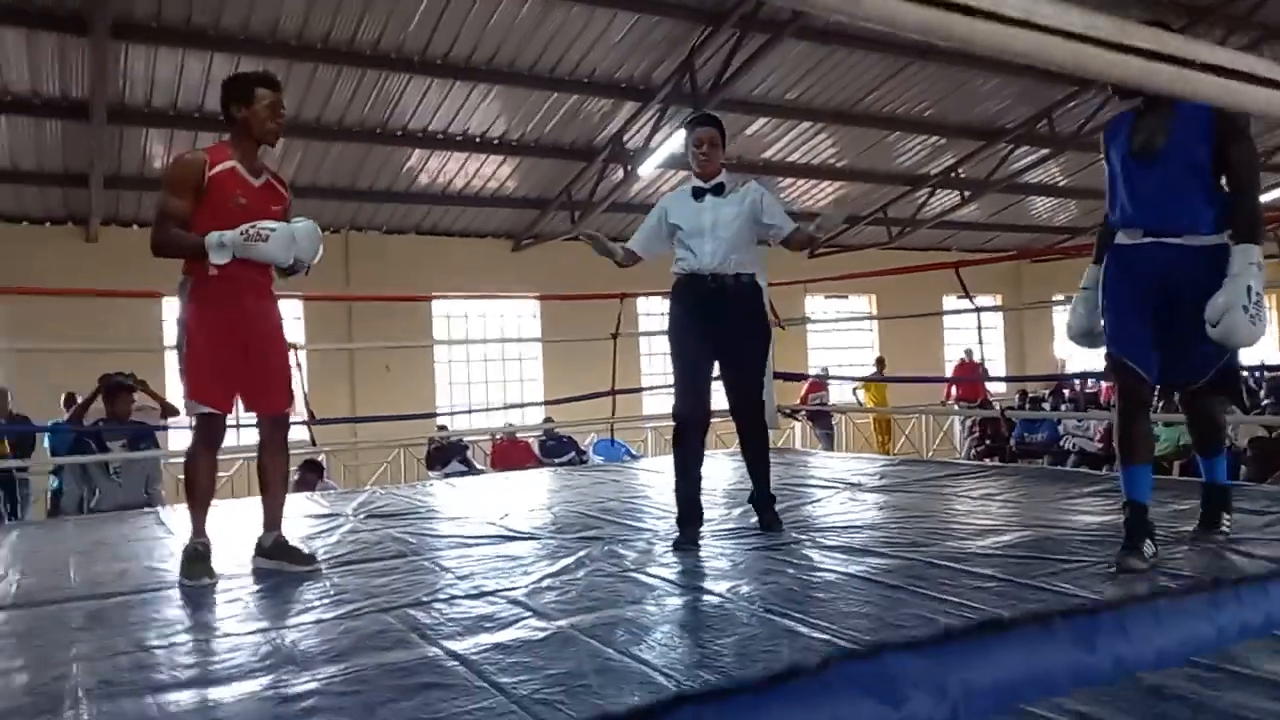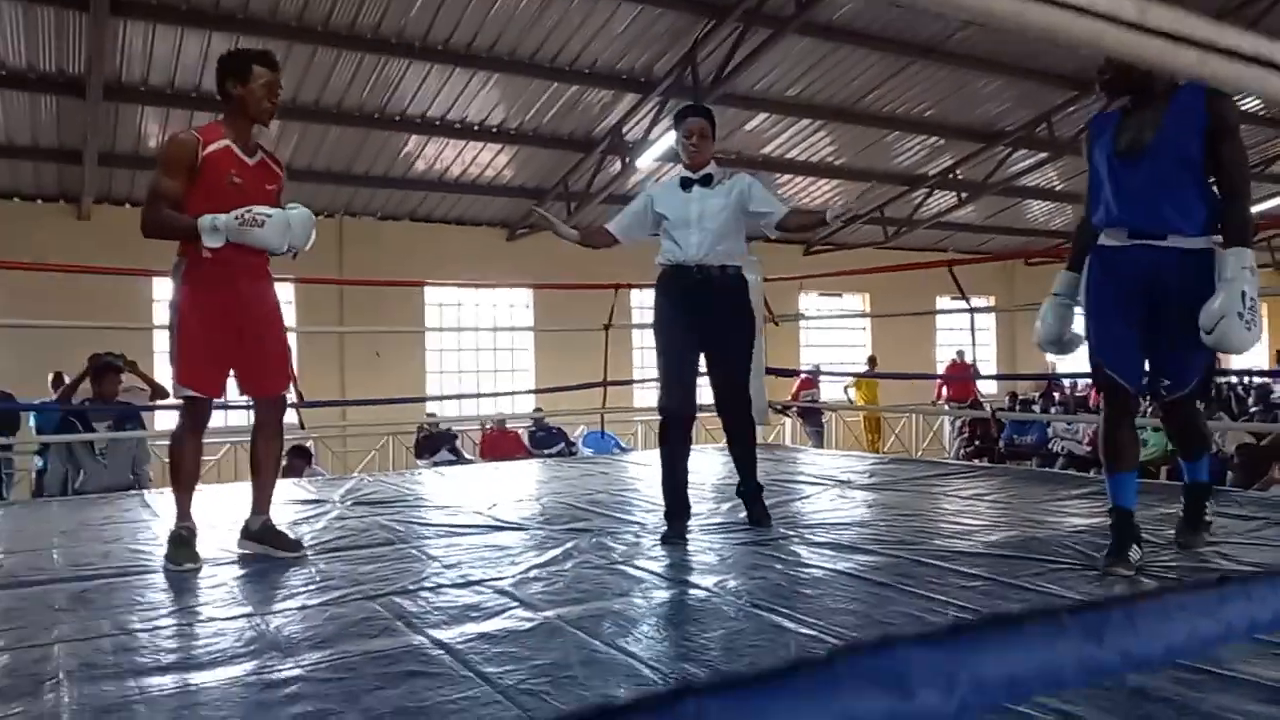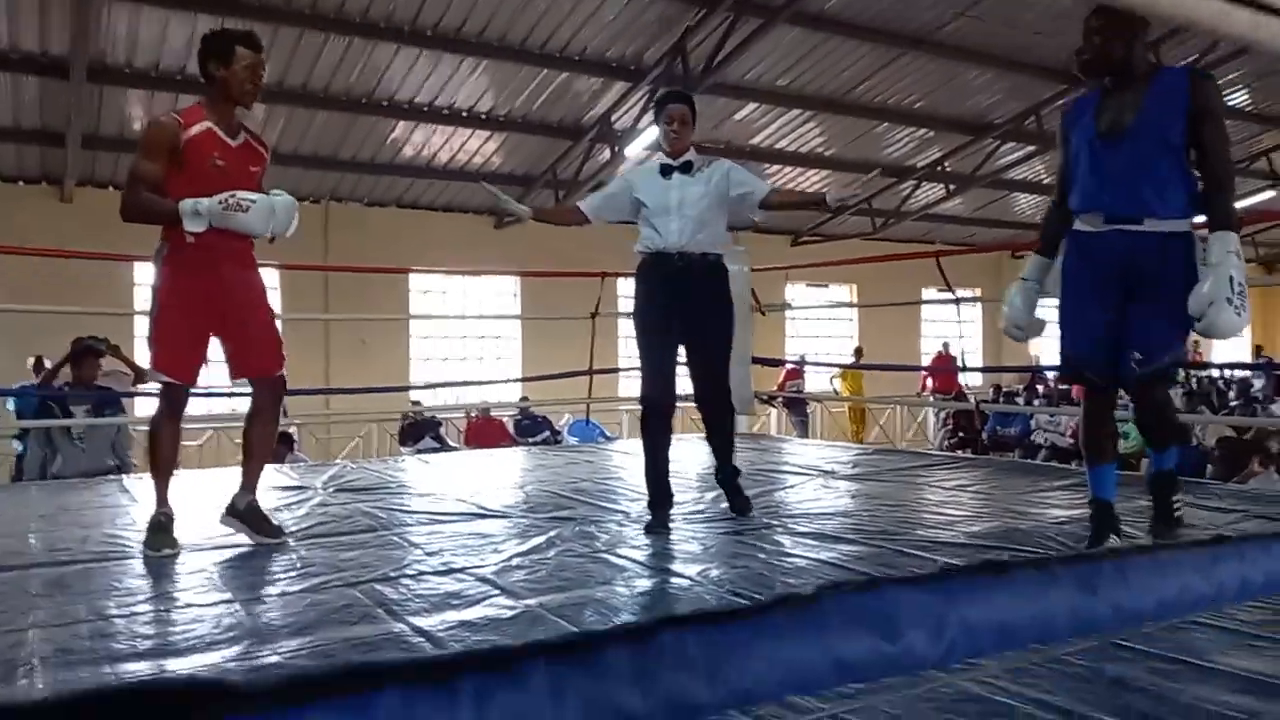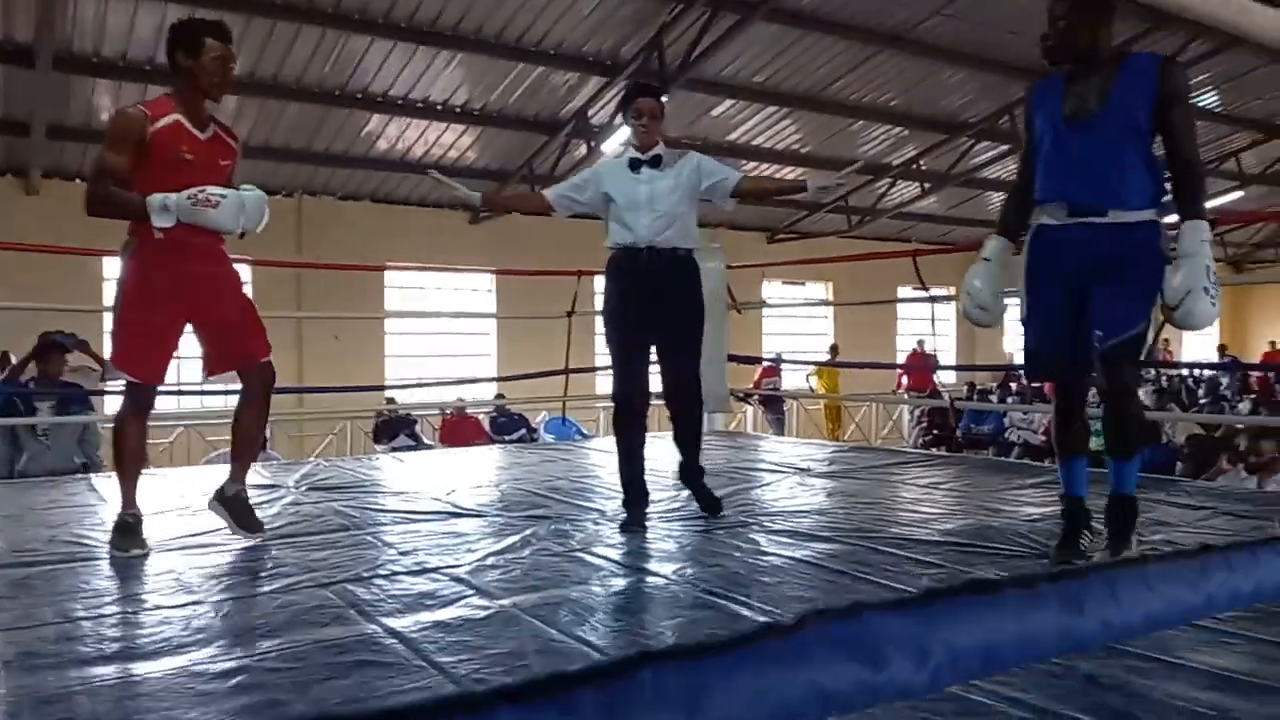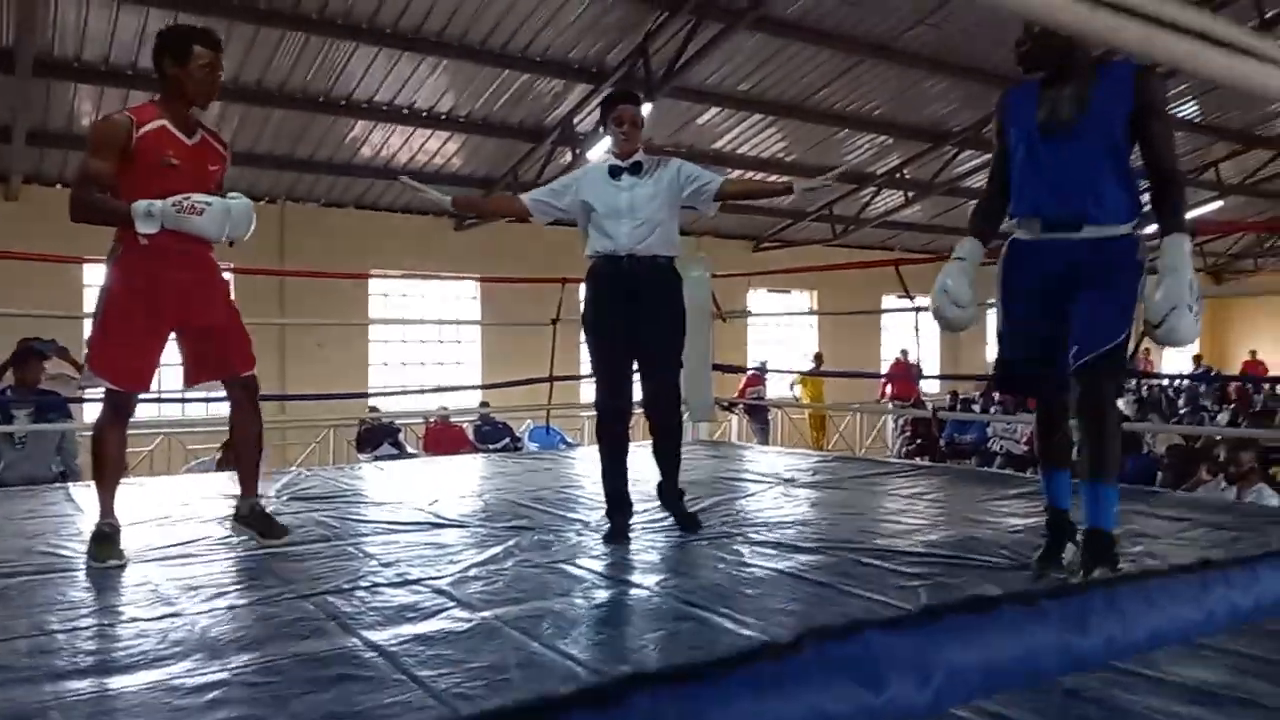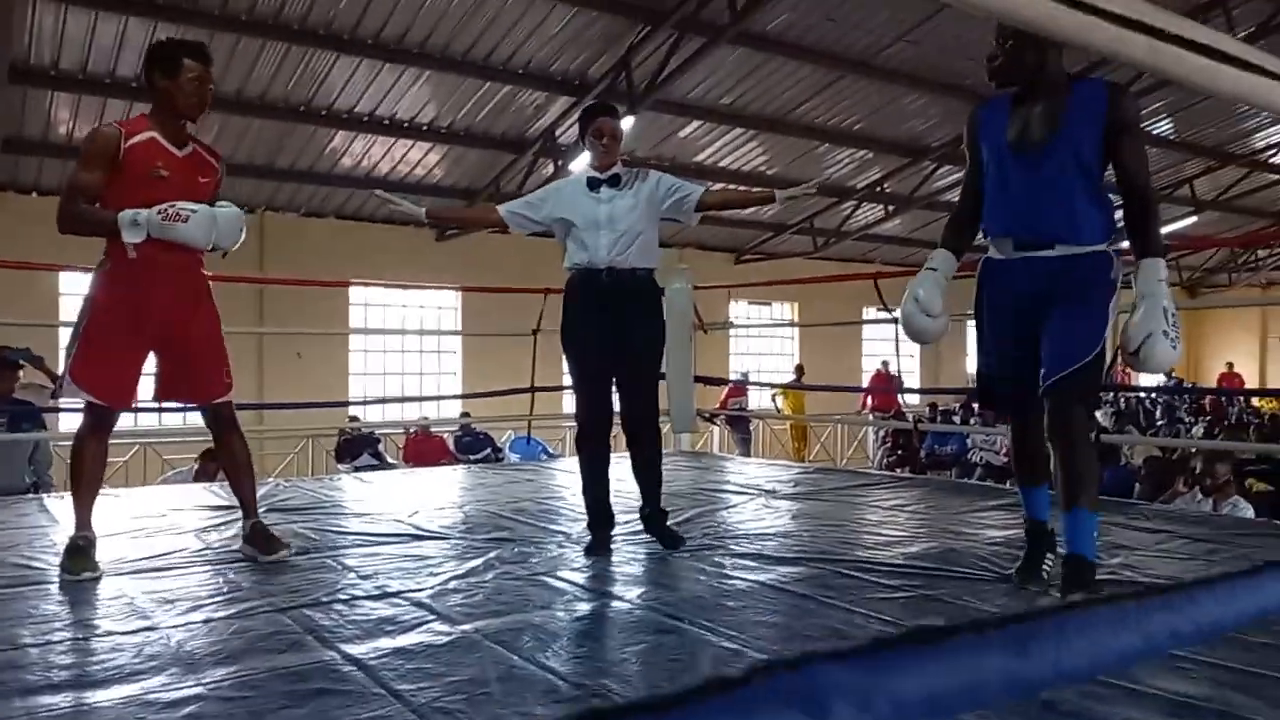
dt=0.1s
person 1, frame 1
left shoulder: (1216, 115)
right shoulder: (1116, 130)
left elbow: (1245, 194)
left wrist: (1244, 267)
right wrist: (1092, 281)
left hip: (1197, 261)
right hip: (1131, 265)
left knee: (1199, 391)
right knee: (1132, 390)
left ankle: (1217, 497)
right ankle: (1137, 522)
person 1, frame 2
left shoulder: (1207, 107)
right shoulder: (1101, 129)
left elbow: (1236, 195)
left wrist: (1237, 272)
right wrist: (1065, 288)
left hip: (1184, 264)
right hip: (1114, 267)
left knee: (1176, 400)
right knee: (1117, 397)
left ankle: (1198, 490)
right ankle: (1123, 528)
person 1, frame 3
left shoulder: (1190, 89)
right shoulder: (1078, 111)
left elbow: (1217, 176)
left wrist: (1224, 256)
right wrist: (1035, 270)
left hip: (1163, 249)
right hip: (1090, 250)
left knee: (1148, 385)
right knee: (1096, 388)
left ankle: (1165, 476)
right ankle: (1104, 513)
person 1, frame 4
left shoulder: (1157, 76)
right shoulder: (1043, 95)
left elbow: (1186, 165)
right elbow: (1025, 184)
left wrist: (1195, 247)
right wrist: (993, 255)
left hip: (1128, 240)
right hip: (1055, 244)
left knee: (1115, 375)
right knee: (1067, 385)
left ankle: (1122, 500)
right ankle: (1076, 512)
person 1, frame 5
left shoulder: (1134, 86)
right shoulder: (1015, 103)
left elbow: (1165, 178)
right elbow: (998, 189)
left wrist: (1176, 262)
right wrist: (964, 258)
left hip: (1105, 253)
right hip: (1031, 256)
left knee: (1094, 394)
right knee: (1047, 400)
left ankle: (1101, 544)
right ankle: (1059, 523)
person 1, frame 6
left shoulder: (1107, 103)
right shoulder: (986, 118)
left elbow: (1139, 198)
right elbow: (971, 204)
left wrist: (1153, 285)
right wrist: (937, 269)
left hip: (1078, 272)
right hip: (1006, 274)
left knee: (1067, 415)
right knee: (1023, 419)
left ankle: (1081, 569)
right ankle: (1038, 533)
person 2, frame 1
left shoulder: (277, 188)
right shoulder: (196, 167)
right elbow: (161, 239)
left wrist: (300, 255)
right wrist: (224, 240)
left hip: (261, 308)
right hip: (210, 305)
left knee: (277, 422)
right knee: (210, 425)
left ankle: (271, 538)
right ankle: (198, 542)
person 2, frame 2
left shoulder: (272, 167)
right shoulder: (190, 146)
right elbow: (153, 220)
left wrist: (292, 237)
right wrist: (218, 224)
left hip: (257, 289)
right hip: (204, 287)
left knee: (272, 405)
right knee: (196, 408)
left ankle: (259, 523)
right ankle: (182, 526)
person 2, frame 3
left shoulder: (257, 148)
right shoulder: (171, 130)
right elbow: (132, 205)
left wrist: (273, 221)
right wrist: (201, 209)
left hip: (241, 274)
right hip: (187, 272)
left knee: (272, 385)
right knee: (174, 394)
left ankle: (245, 501)
right ankle: (161, 513)
person 2, frame 4
left shoulder: (227, 140)
right shoulder: (138, 121)
right elbow: (98, 198)
left wrist: (244, 214)
right wrist: (169, 204)
left hip: (212, 267)
right hip: (154, 266)
left knee: (260, 374)
right knee: (141, 390)
left ankle: (234, 489)
right ankle: (128, 513)
person 2, frame 5
left shoulder: (215, 148)
right shoulder: (123, 128)
right elbow: (81, 204)
left wrist: (234, 222)
right wrist: (151, 210)
left hip: (201, 277)
right hip: (138, 275)
left knee: (244, 389)
right knee: (119, 400)
left ankle: (250, 505)
right ankle: (106, 523)
person 2, frame 6
left shoulder: (209, 162)
right shoulder: (113, 140)
right elbow: (70, 215)
left wrist: (225, 231)
right wrist: (138, 219)
left hip: (188, 291)
right hip: (125, 288)
left knee: (221, 413)
right knee: (101, 412)
left ankle: (252, 524)
right ankle: (82, 535)
person 3, frame 1
left shoulder: (751, 193)
right shoulder: (672, 203)
left elbow: (790, 235)
right elbow: (634, 253)
left wrist: (815, 236)
right wrist: (607, 249)
left hip: (740, 300)
right hip: (692, 303)
left knee: (748, 404)
right knee: (690, 409)
left ankle: (763, 499)
right ankle: (689, 520)
person 3, frame 2
left shoulder: (739, 185)
right shoulder: (658, 192)
left elbow: (784, 220)
right elbow: (611, 235)
left wrist: (825, 217)
right wrist: (570, 232)
left hip: (727, 293)
right hip: (677, 295)
left knee: (734, 398)
right knee: (676, 402)
left ankle: (751, 491)
right ankle: (676, 514)
person 3, frame 3
left shoulder: (720, 172)
right shoulder: (638, 179)
left elbow: (770, 197)
right elbow: (582, 212)
left wrist: (825, 199)
right wrist: (530, 213)
left hip: (706, 280)
right hip: (657, 282)
left knee: (713, 384)
right knee: (656, 391)
left ankle: (727, 475)
right ankle: (659, 503)
person 3, frame 4
left shoulder: (690, 165)
right shoulder: (606, 172)
left elbow: (744, 185)
right elbow: (545, 201)
left wrist: (805, 186)
right wrist: (481, 199)
left hip: (676, 275)
right hip: (627, 278)
left knee: (683, 381)
right knee: (629, 388)
left ankle: (693, 472)
right ankle: (634, 501)
person 3, frame 5
left shoulder: (672, 172)
right shoulder: (584, 180)
left elbow: (729, 188)
right elbow: (519, 205)
left wrist: (793, 187)
right wrist: (452, 202)
left hip: (658, 284)
right hip: (608, 286)
left knee: (663, 393)
right knee: (612, 399)
left ankle: (671, 492)
right ankle: (618, 512)
person 3, frame 6
left shoulder: (651, 184)
right shoulder: (562, 192)
left elbow: (710, 199)
right elbow: (496, 216)
left wrist: (776, 196)
right wrist: (427, 214)
left hip: (637, 297)
right hip: (586, 299)
left knee: (641, 408)
right knee: (592, 412)
left ankle: (653, 512)
right ankle: (600, 524)
